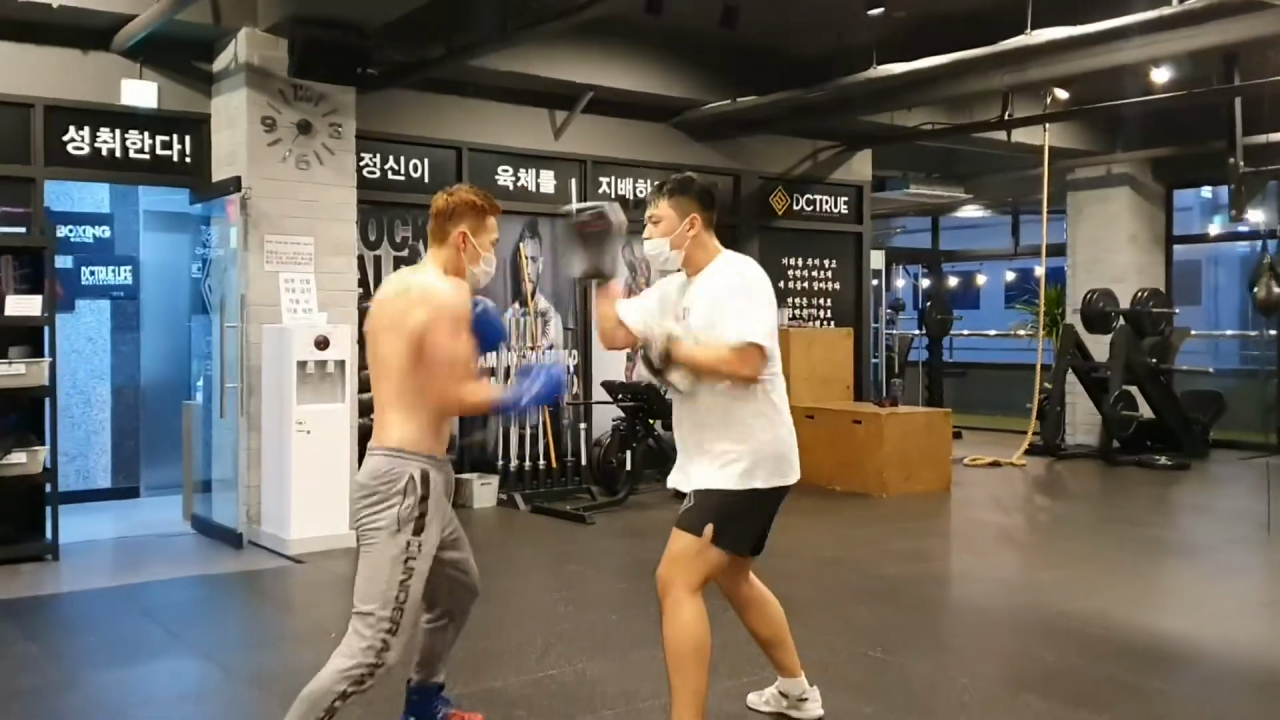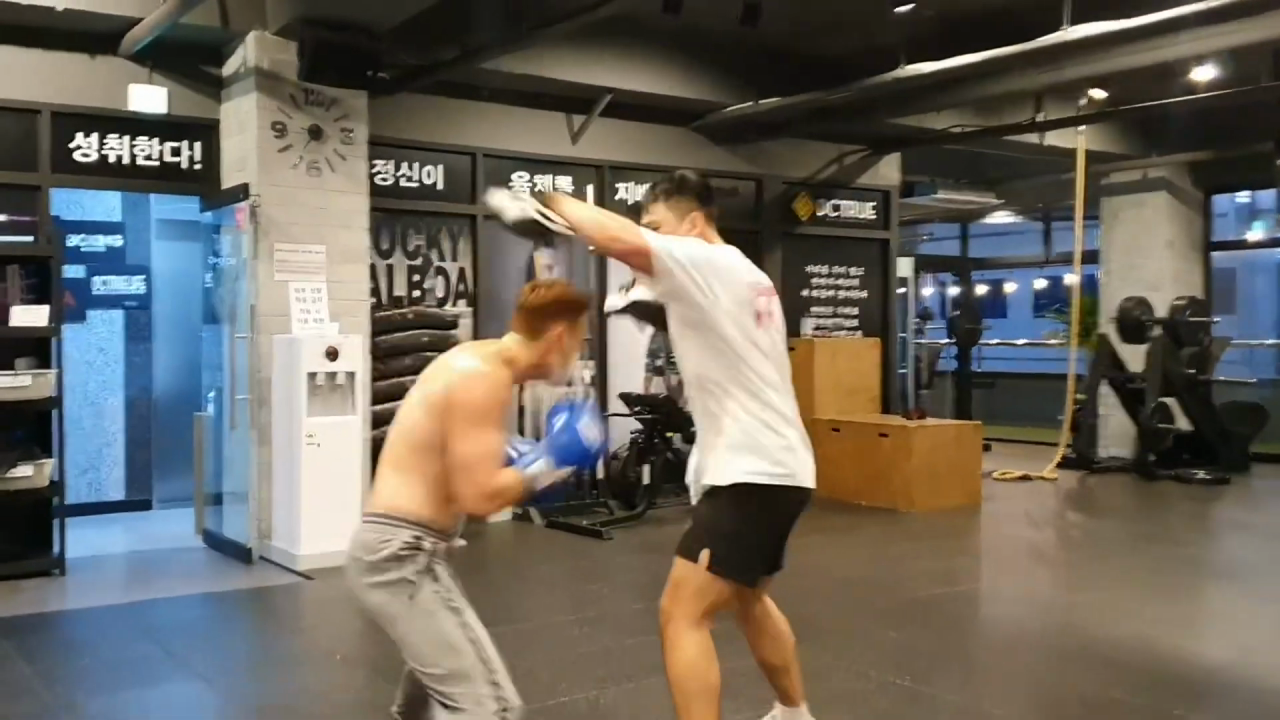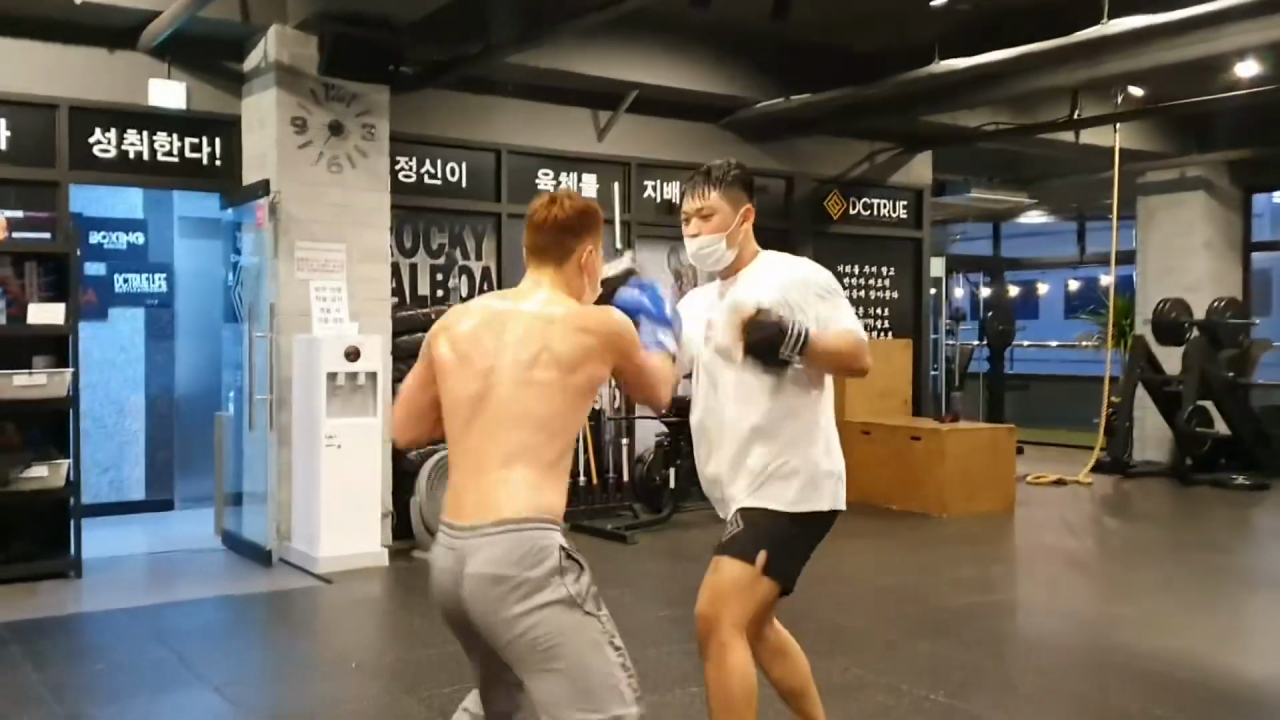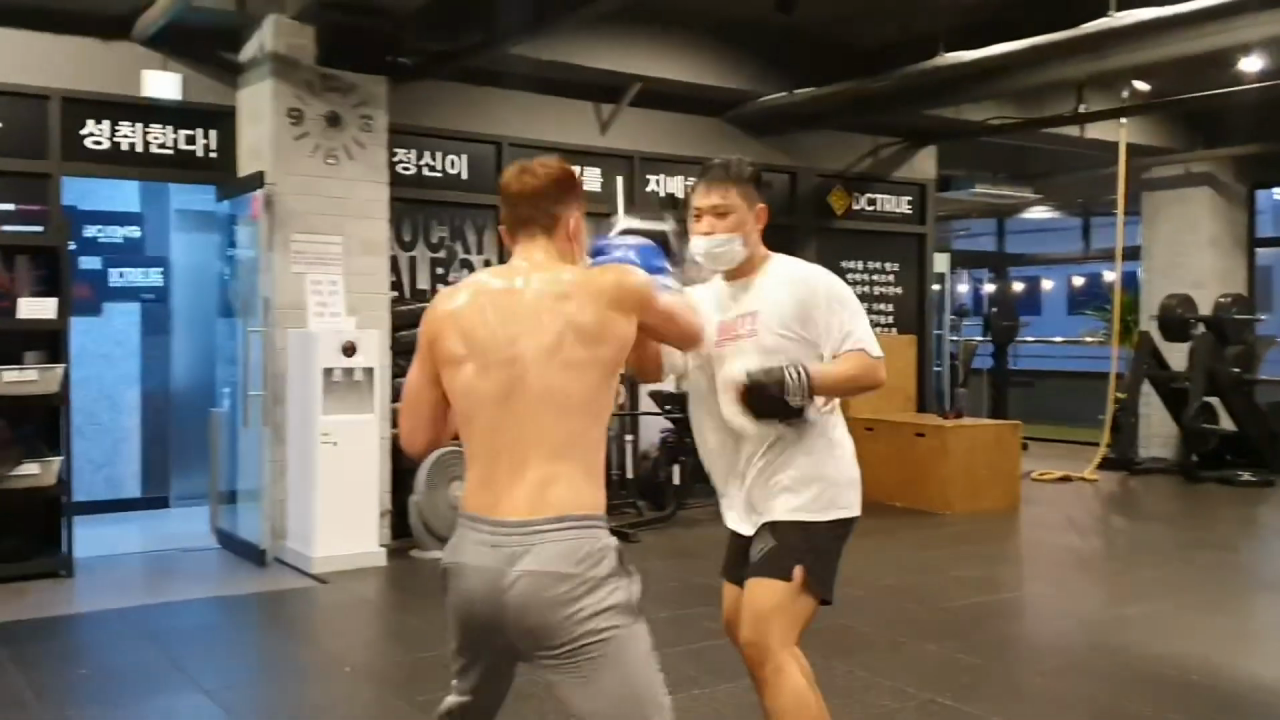
dt=0.3s
person 1, frame 1
left shoulder: (739, 279)
right shoulder: (671, 288)
left elbow: (745, 364)
right elbow: (614, 334)
left wrist: (671, 348)
left hip: (748, 463)
right hip: (718, 464)
left knee: (677, 581)
right knee: (731, 575)
person 1, frame 2
left shoulder: (703, 262)
right shoulder: (748, 278)
left elbow: (628, 240)
left wrist: (548, 209)
right wrist: (668, 311)
left hip: (752, 473)
right hip: (776, 468)
left knee: (681, 614)
right knee: (748, 598)
person 1, frame 3
left shoulder: (797, 277)
right shoulder: (699, 303)
left elbow: (858, 356)
left wrist: (796, 341)
left hip: (792, 486)
right hip: (747, 491)
left knee: (718, 621)
right knee: (750, 623)
person 1, frame 4
left shoulder: (806, 284)
right shoulder: (700, 300)
left elbow: (870, 367)
right elbow: (646, 367)
left wrist: (800, 382)
left hip: (808, 496)
right hip: (750, 498)
left knee: (766, 641)
right knee: (744, 626)
person 2, frame 1
left shoulder: (400, 285)
right shoulder: (445, 298)
right elbow: (455, 398)
left wrist: (469, 327)
right wrist: (522, 393)
left hip: (412, 479)
right hip: (405, 482)
left knee: (460, 587)
right knee: (376, 642)
person 2, frame 2
left shoulder: (476, 358)
right shoulder: (483, 379)
right elbow: (475, 498)
left wrist: (523, 454)
right wrist: (550, 464)
left hip: (382, 542)
right hip: (397, 551)
left knee: (432, 648)
person 2, frame 3
left shoulder: (455, 324)
right shoulder: (601, 326)
left elbow: (406, 431)
right elbow: (658, 392)
right wrist: (659, 331)
left hip: (453, 556)
right hip: (524, 558)
person 2, frame 4
left shoulder: (450, 308)
right shoulder: (612, 287)
left elbow: (414, 438)
right elbow: (692, 331)
right wrist: (650, 270)
left hip: (475, 557)
right hip: (569, 563)
